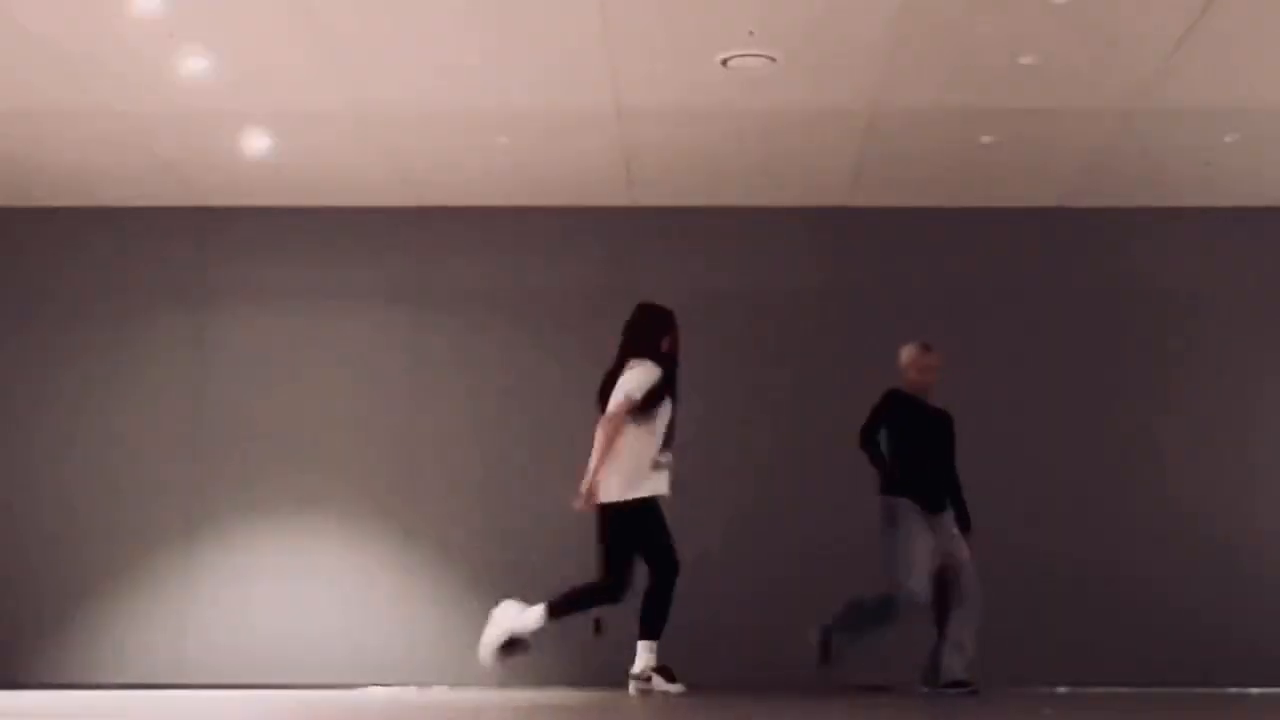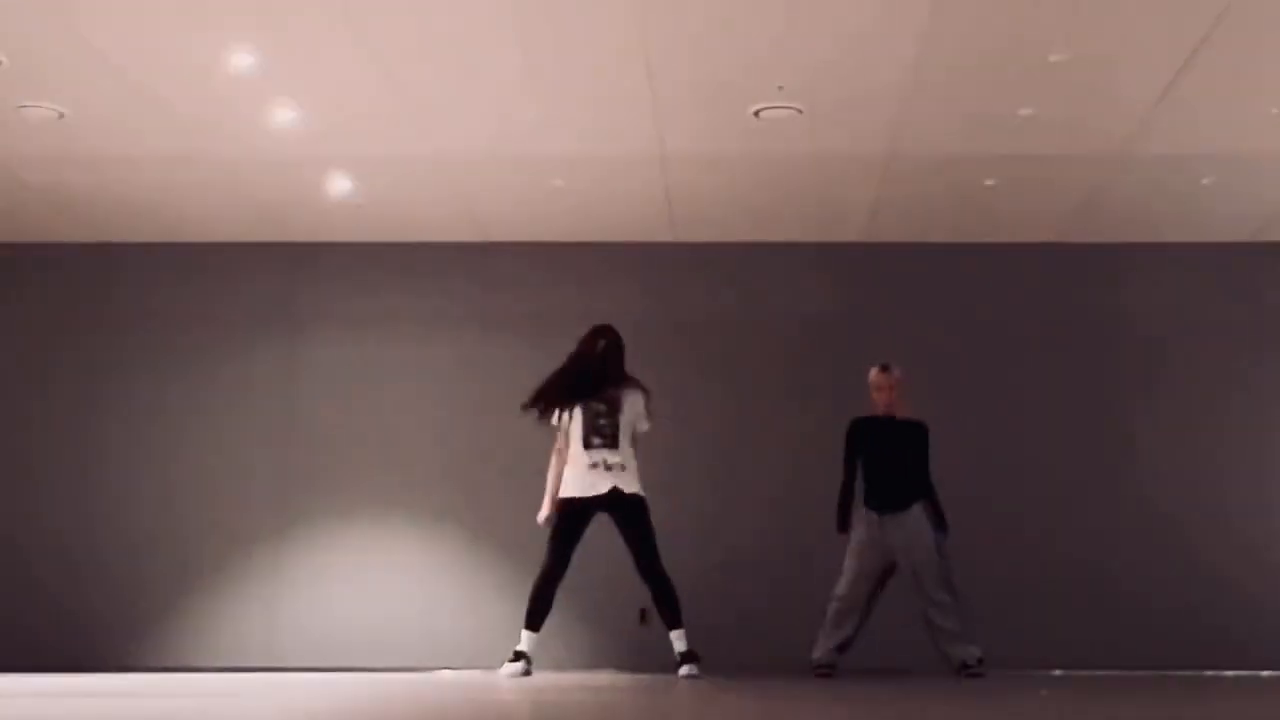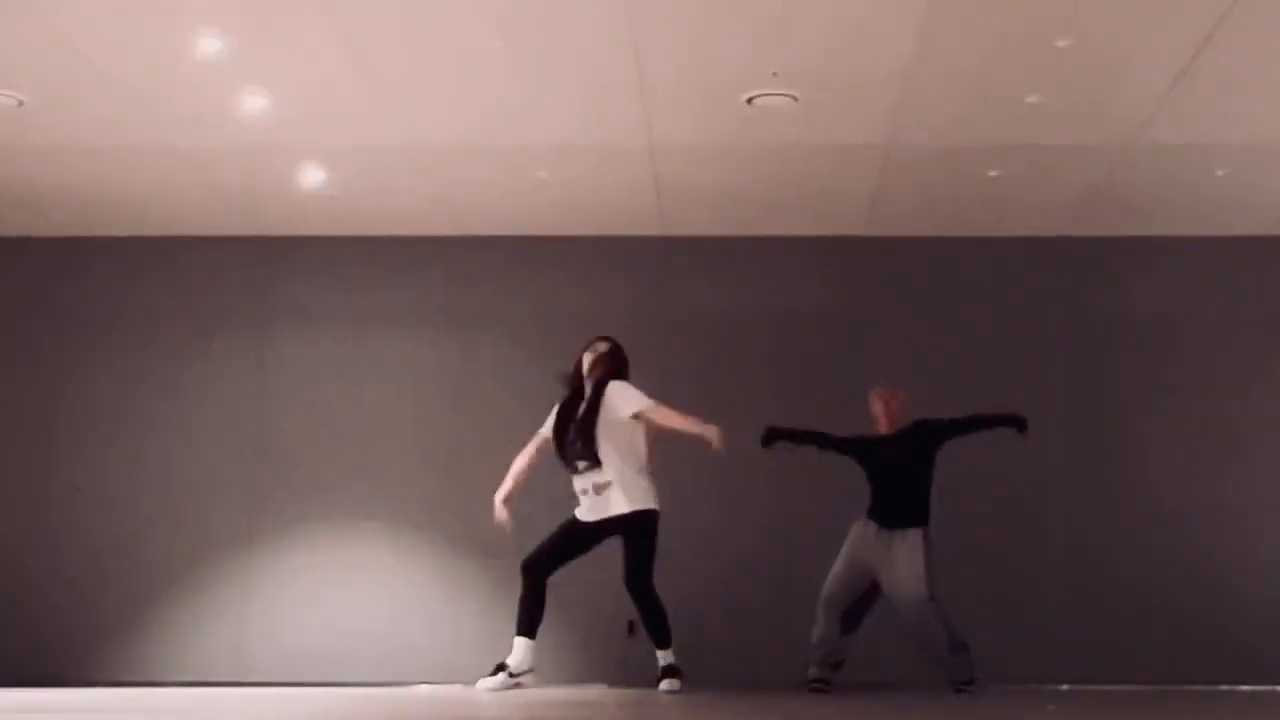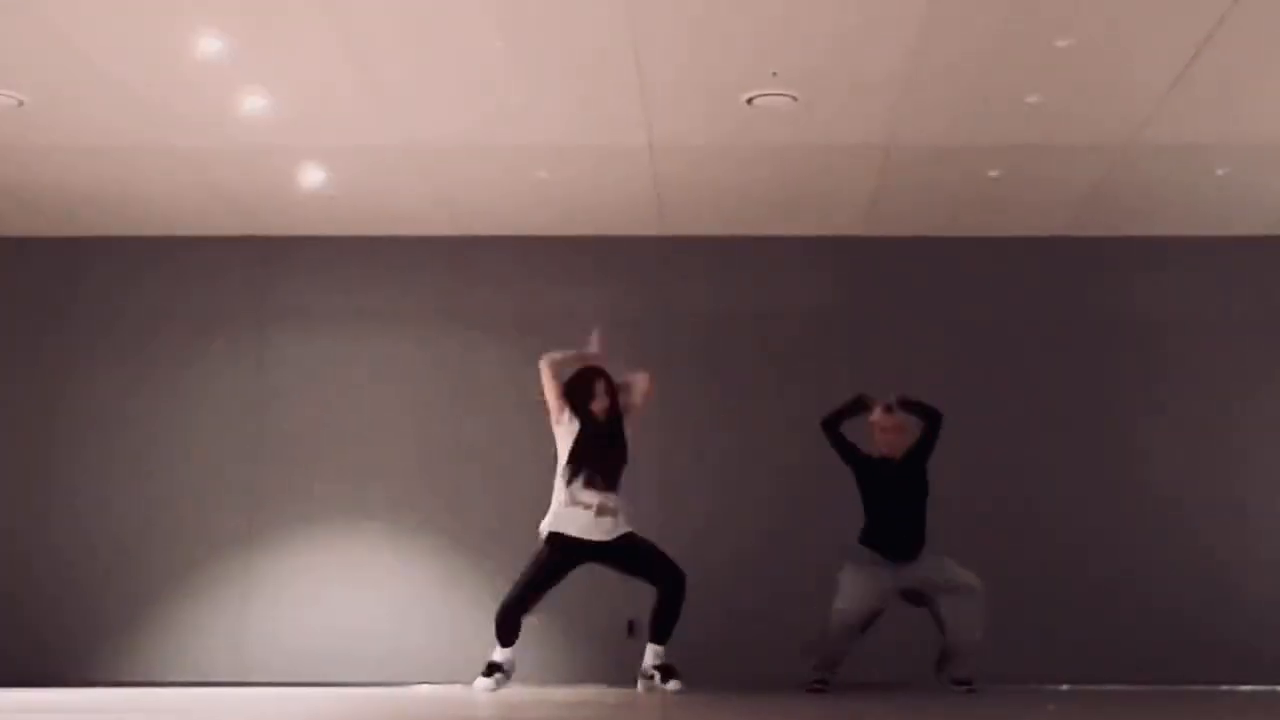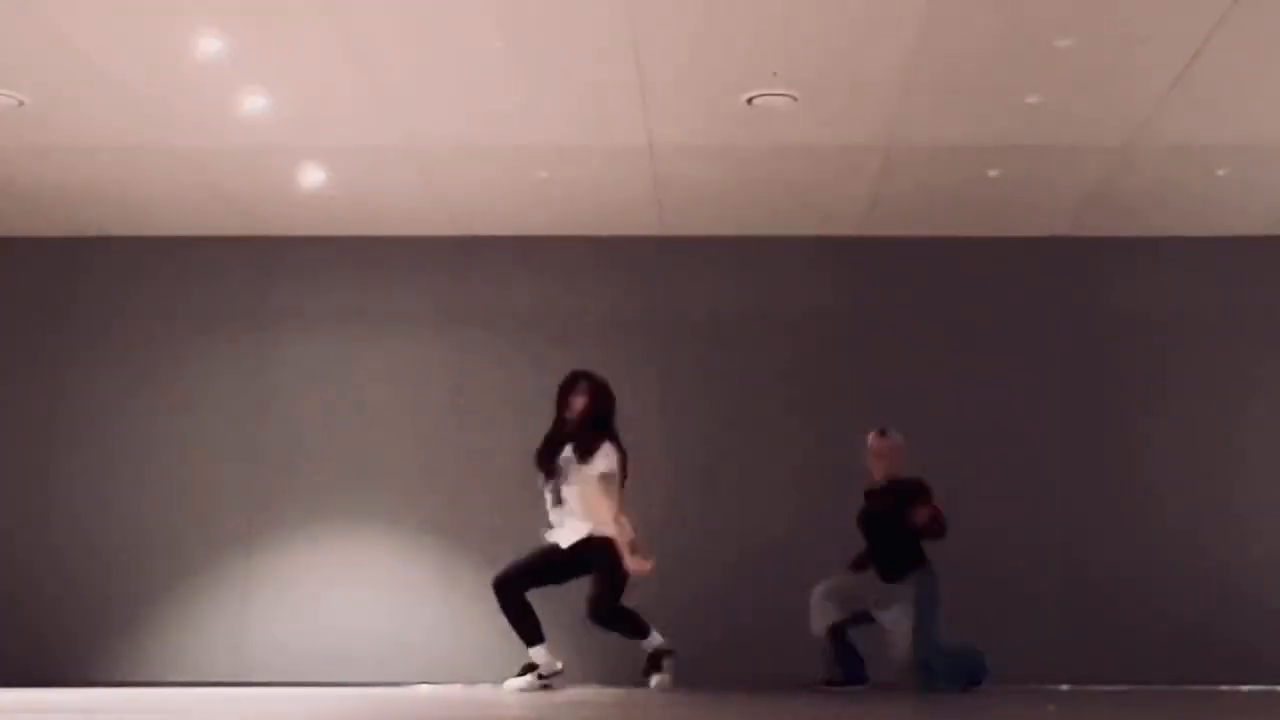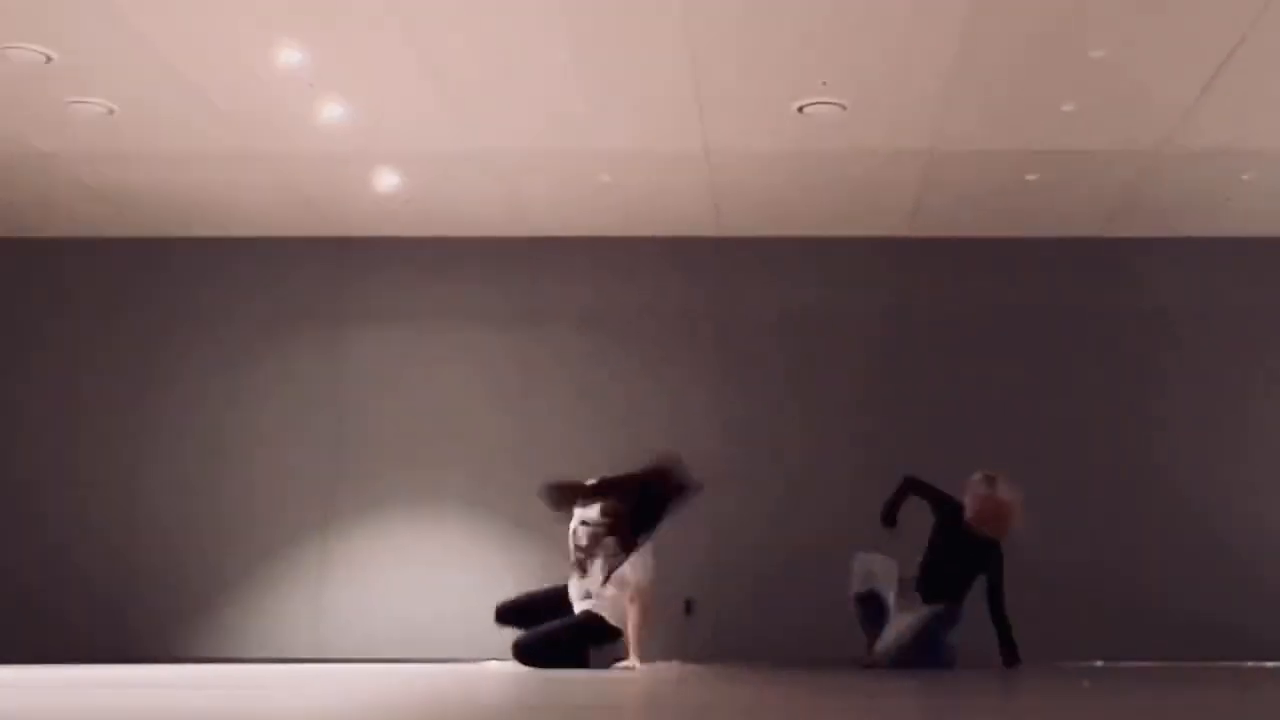
dt=0.7s
person 1, frame 1
left shoulder: (648, 376)
right shoulder: (646, 371)
right elbow: (611, 424)
right wrist: (591, 481)
left hip: (639, 492)
right hip: (625, 491)
left knee: (666, 568)
right knee: (612, 584)
left ankle: (645, 667)
right ankle: (517, 620)
person 1, frame 2
left shoulder: (631, 394)
right shoulder: (569, 393)
right elbow: (560, 450)
right wrist: (548, 501)
left hip: (624, 491)
right hip: (575, 491)
left knee: (651, 567)
right knee: (552, 568)
left ankle: (683, 650)
right ankle: (523, 651)
person 1, frame 3
left shoulder: (616, 392)
right shoulder: (566, 408)
left elbow: (656, 412)
right elbow: (534, 449)
left wrist: (704, 429)
right wrist: (503, 492)
left hip: (633, 506)
right hip: (591, 512)
left knee: (638, 584)
right knee: (533, 566)
left ankle: (669, 664)
right ankle: (518, 663)
person 1, frame 4
left shoulder: (615, 427)
right shoulder: (566, 423)
left elbow: (642, 383)
right elbow: (548, 365)
left wrist: (604, 375)
right wrist: (582, 358)
left hip: (613, 533)
right hip: (566, 532)
left knee: (673, 579)
right knee: (518, 602)
left ankle: (652, 666)
right ankle: (501, 660)
person 1, frame 5
left shoulder: (600, 448)
right shoulder: (557, 448)
left elbow: (604, 502)
left wrist: (627, 551)
left hip: (603, 538)
right hip: (571, 539)
left knee: (600, 607)
right knee: (504, 584)
left ankle: (655, 648)
right ankle: (544, 663)
person 1, frame 6
left shoulder: (632, 539)
right shoulder: (593, 494)
left elbow: (634, 599)
left wrist: (634, 657)
left hip: (605, 616)
right hip: (579, 596)
left knee: (524, 650)
right knee: (505, 614)
person 2, frame 1
left shoulder: (943, 419)
right shoulder: (896, 401)
left elbow: (947, 473)
right elbow: (867, 436)
left wrist: (961, 514)
right wrist: (885, 467)
left hip: (940, 514)
right hip: (903, 509)
left knee: (964, 590)
right knee: (911, 595)
left ankle: (949, 671)
right ankle: (836, 633)
person 2, frame 2
left shoulder: (916, 430)
right shoulder: (860, 428)
left elbow: (923, 477)
right elbow: (850, 473)
left wrist: (938, 515)
right wrist: (843, 514)
left hip: (912, 516)
right hip: (871, 519)
left knee: (936, 588)
right knee: (851, 589)
left ankle: (965, 656)
right ankle: (825, 654)
person 2, frame 3
left shoulder: (923, 433)
right shoulder: (866, 445)
left elbow: (963, 425)
right elbow: (826, 442)
left wrist: (1005, 420)
right wrist: (784, 433)
left hip: (909, 535)
right hip: (870, 531)
left knee: (915, 599)
right knee: (833, 596)
left ankle: (959, 668)
right ankle: (821, 669)
person 2, frame 4
left shoulder: (916, 459)
right shoulder: (866, 465)
left elbow: (934, 419)
right elbow: (829, 426)
left wrist: (909, 402)
right wrist: (856, 407)
left hip: (916, 560)
right hip: (874, 559)
left knee: (968, 589)
right knee: (846, 615)
left ankle: (956, 670)
right ankle: (821, 673)
person 2, frame 5
left shoulder: (911, 489)
right shoulder: (873, 493)
left elbow: (938, 529)
left hip: (912, 581)
right hip: (879, 578)
left knee: (909, 654)
right knee: (824, 597)
right ankle: (849, 671)
person 2, frame 6
left shoulder: (989, 548)
right shoulder: (951, 510)
left elbow: (995, 600)
right elbow: (911, 483)
left wrist: (1008, 647)
right wrist: (891, 509)
left hip: (938, 609)
right hip: (917, 592)
left knee: (886, 653)
